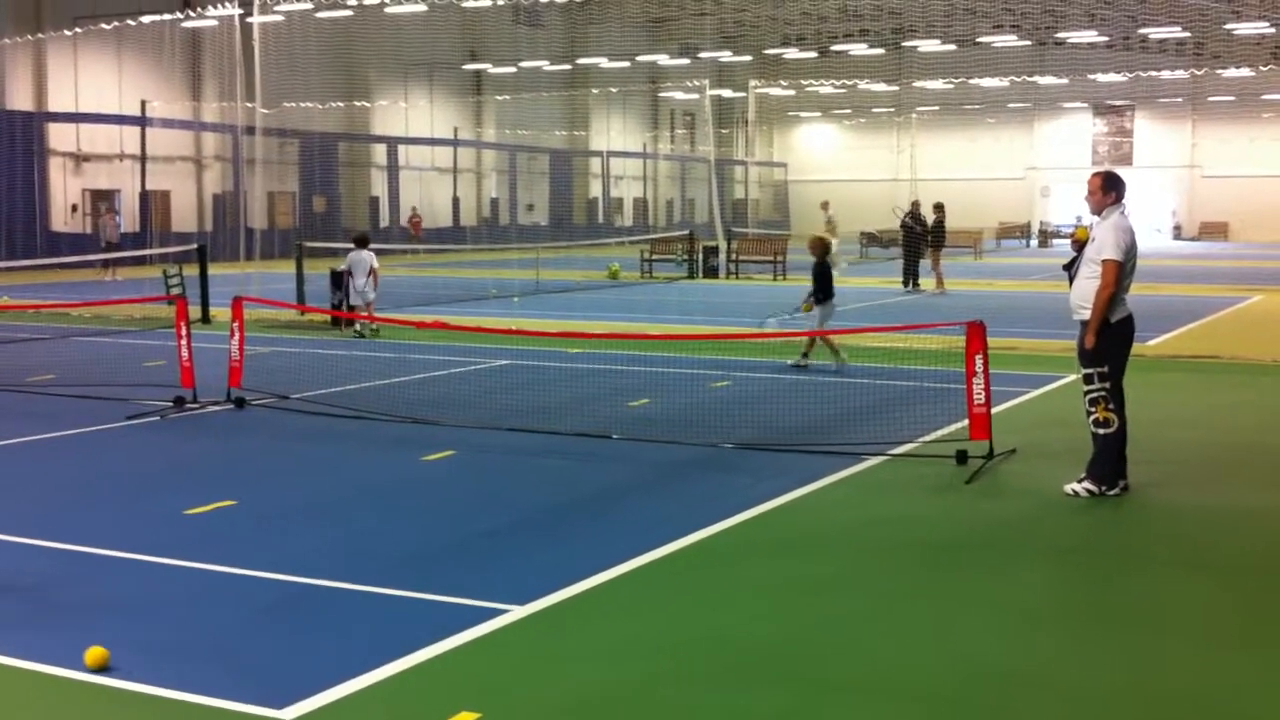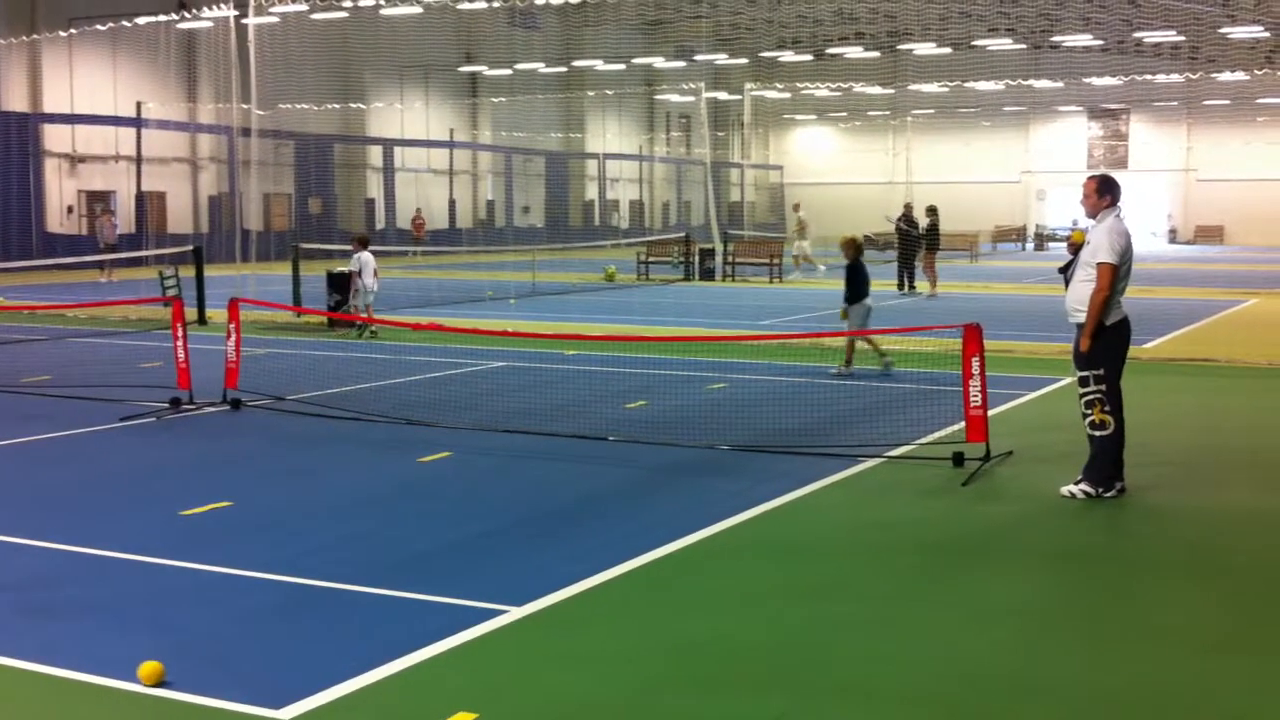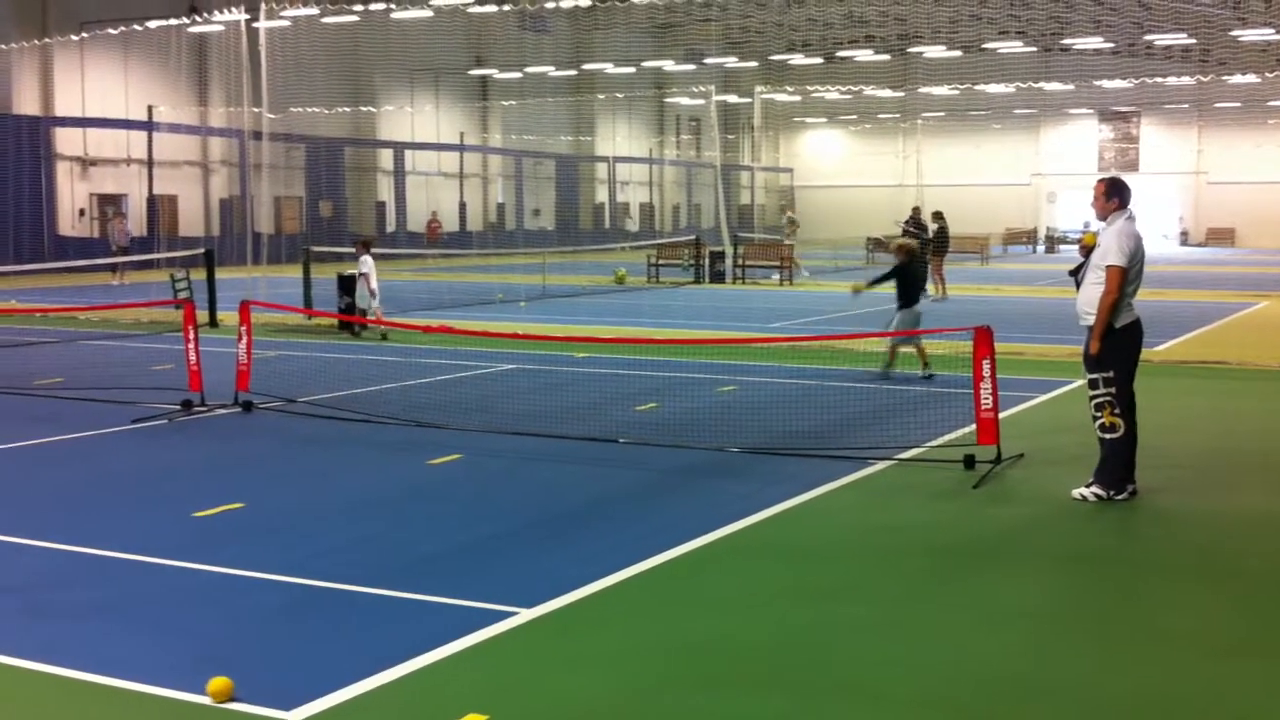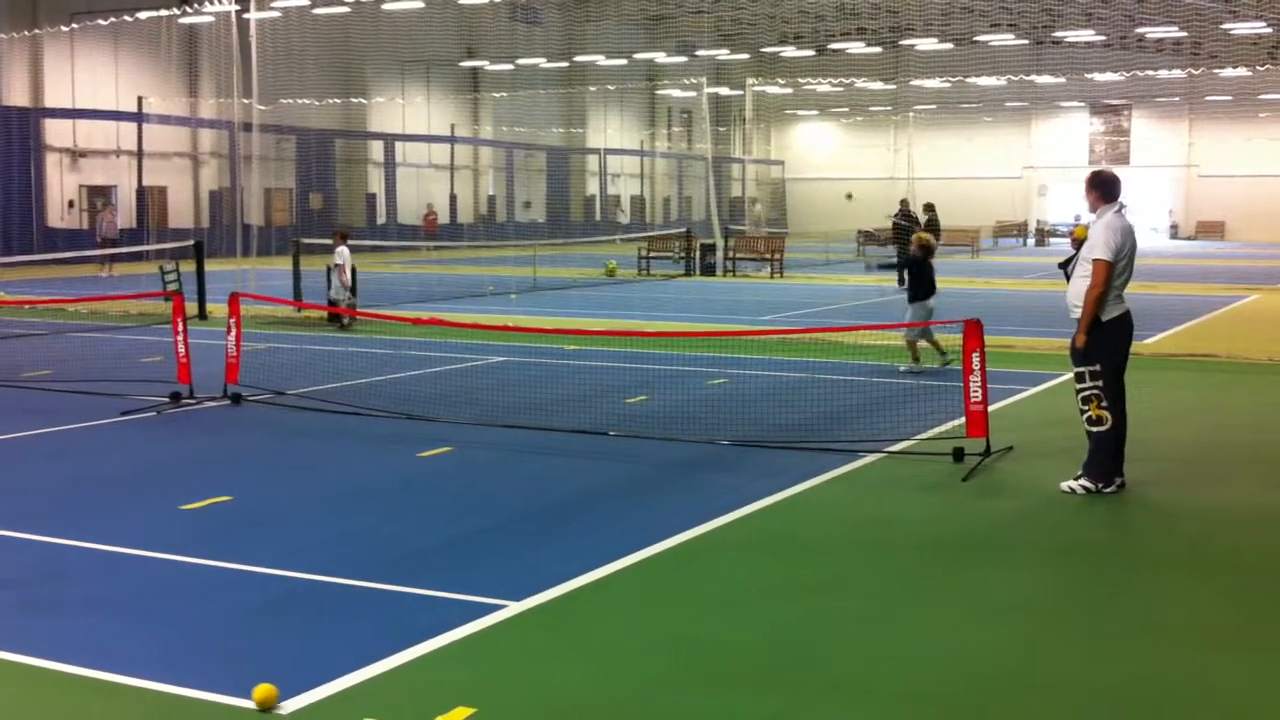
dt=0.3s
person 1, frame 1
left shoulder: (1113, 227)
right shoulder: (1108, 225)
left elbow: (1108, 286)
left wrist: (1092, 332)
right wrist: (1083, 250)
left hip: (1105, 327)
right hip: (1105, 326)
left knee: (1101, 403)
right knee: (1107, 402)
left ankle: (1104, 479)
right ankle: (1111, 473)
person 1, frame 2
left shoulder: (1108, 231)
right shoulder: (1104, 228)
left elbow: (1102, 289)
left wrist: (1087, 335)
right wrist: (1078, 253)
left hip: (1100, 330)
right hip: (1103, 329)
left knee: (1097, 406)
right knee: (1105, 405)
left ankle: (1101, 480)
right ankle: (1108, 475)
person 1, frame 3
left shoulder: (1118, 233)
right shoulder: (1119, 230)
left elbow: (1112, 292)
left wrist: (1096, 337)
right wrist: (1090, 256)
left hip: (1111, 332)
right hip: (1120, 330)
left knee: (1108, 408)
right knee: (1118, 407)
left ankle: (1112, 483)
right ankle: (1120, 478)
person 1, frame 4
left shoulder: (1106, 227)
right shoulder: (1118, 223)
left elbow: (1098, 286)
left wrist: (1083, 330)
right wrist: (1083, 248)
left hip: (1100, 325)
right hip: (1113, 322)
left knee: (1095, 401)
right knee: (1109, 400)
left ankle: (1100, 475)
right ankle: (1109, 470)
